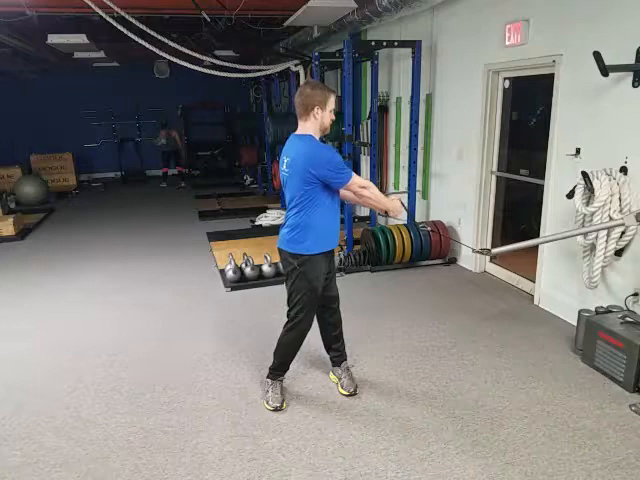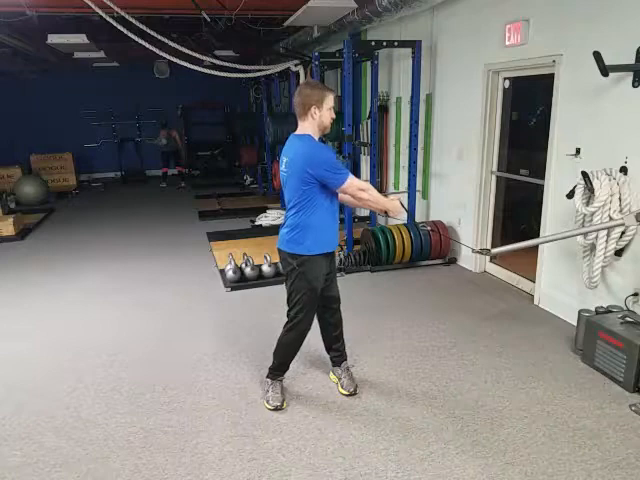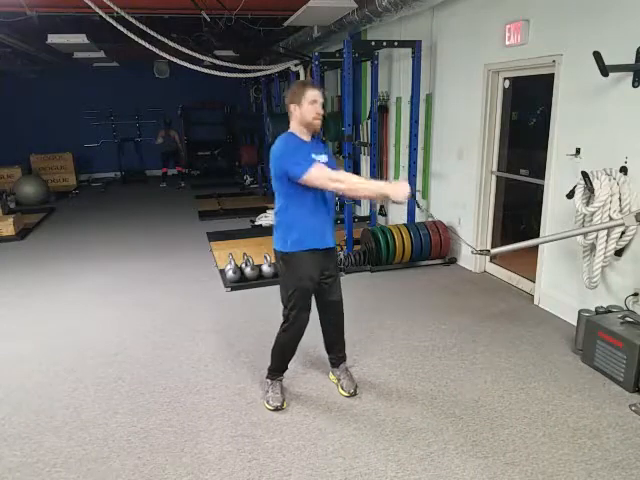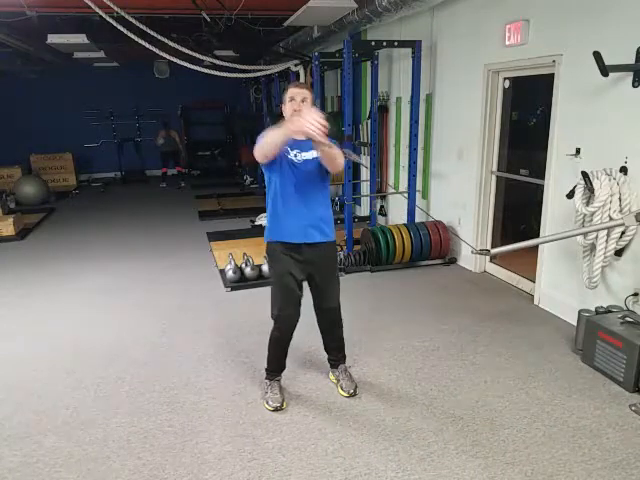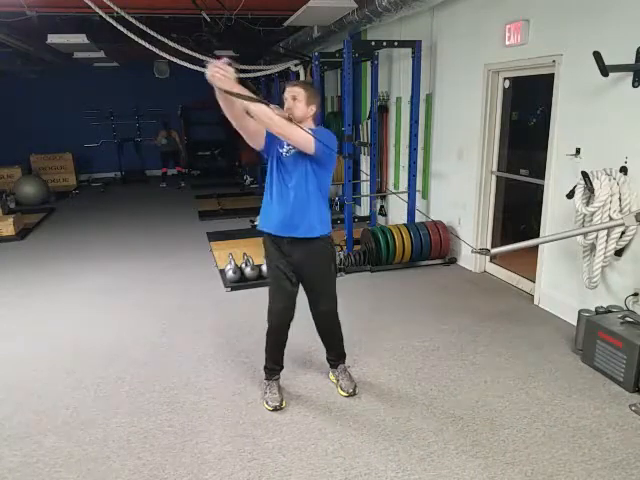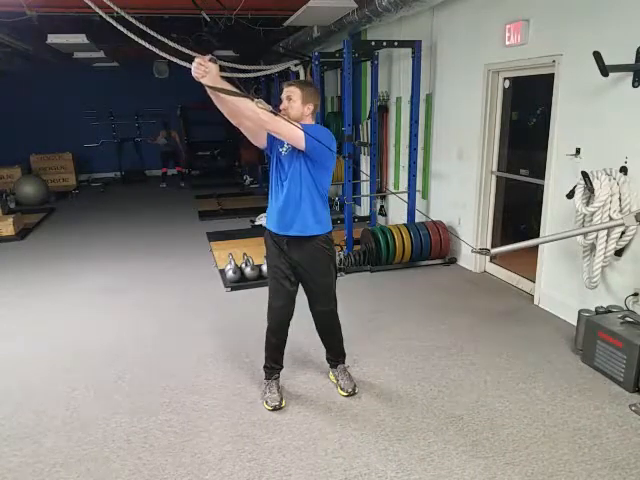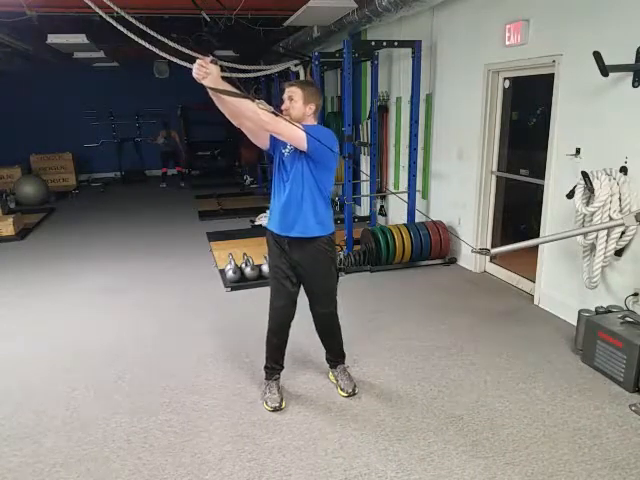
dt=0.3s
person 1, frame 1
left shoulder: (294, 147)
right shoulder: (318, 153)
left elbow: (339, 190)
right elbow: (360, 187)
left wrist: (377, 203)
right wrist: (389, 205)
left hip: (317, 248)
right hip: (304, 252)
left knee: (329, 307)
right knee: (300, 318)
left ankle: (339, 365)
right ankle: (274, 378)
person 1, frame 2
left shoulder: (295, 146)
right shoulder: (315, 153)
left elbow: (337, 193)
right elbow: (358, 189)
left wrist: (376, 204)
right wrist: (388, 206)
left hip: (318, 249)
right hip: (304, 252)
left knee: (330, 308)
right knee: (300, 318)
left ankle: (339, 364)
right ankle: (274, 378)
person 1, frame 3
left shoulder: (318, 148)
right shoulder: (285, 148)
left elbow: (344, 183)
right elbow: (330, 181)
left wrist: (381, 190)
right wrist: (385, 188)
left hip: (325, 246)
right hip: (295, 249)
left knee: (333, 309)
right knee: (295, 319)
left ankle: (338, 365)
right ankle: (273, 378)
person 1, frame 4
left shoulder: (322, 145)
right shoulder: (272, 144)
left elbow: (334, 164)
right elbow: (264, 149)
left wrist: (321, 143)
right wrist: (292, 127)
left hip: (322, 243)
right hip: (283, 245)
left knee: (330, 310)
right knee: (285, 317)
left ankle: (338, 366)
right ankle: (272, 378)
person 1, frame 5
left shoulder: (325, 140)
right shoulder: (273, 142)
left elbow: (282, 127)
right elbow: (241, 122)
left wrist: (238, 89)
right wrist: (222, 88)
left hip: (315, 242)
right hip: (278, 241)
left knee: (326, 311)
right knee: (279, 315)
left ankle: (338, 366)
right ankle: (271, 378)
person 1, frame 6
left shoulder: (322, 138)
right shoulder: (276, 140)
left elbow: (266, 120)
right elbow: (241, 119)
left wrist: (218, 82)
right wrist: (210, 84)
left hip: (313, 241)
right hip: (278, 239)
left knee: (325, 310)
right knee: (278, 314)
left ankle: (338, 365)
right ankle: (272, 377)
person 1, frame 7
left shoulder: (324, 139)
right shoulder: (280, 141)
left elbow: (268, 122)
right elbow: (243, 121)
left wrist: (220, 83)
right wrist: (212, 86)
left hip: (316, 242)
right hip: (280, 240)
left knee: (325, 310)
right knee: (279, 313)
left ankle: (337, 365)
right ankle: (272, 377)
